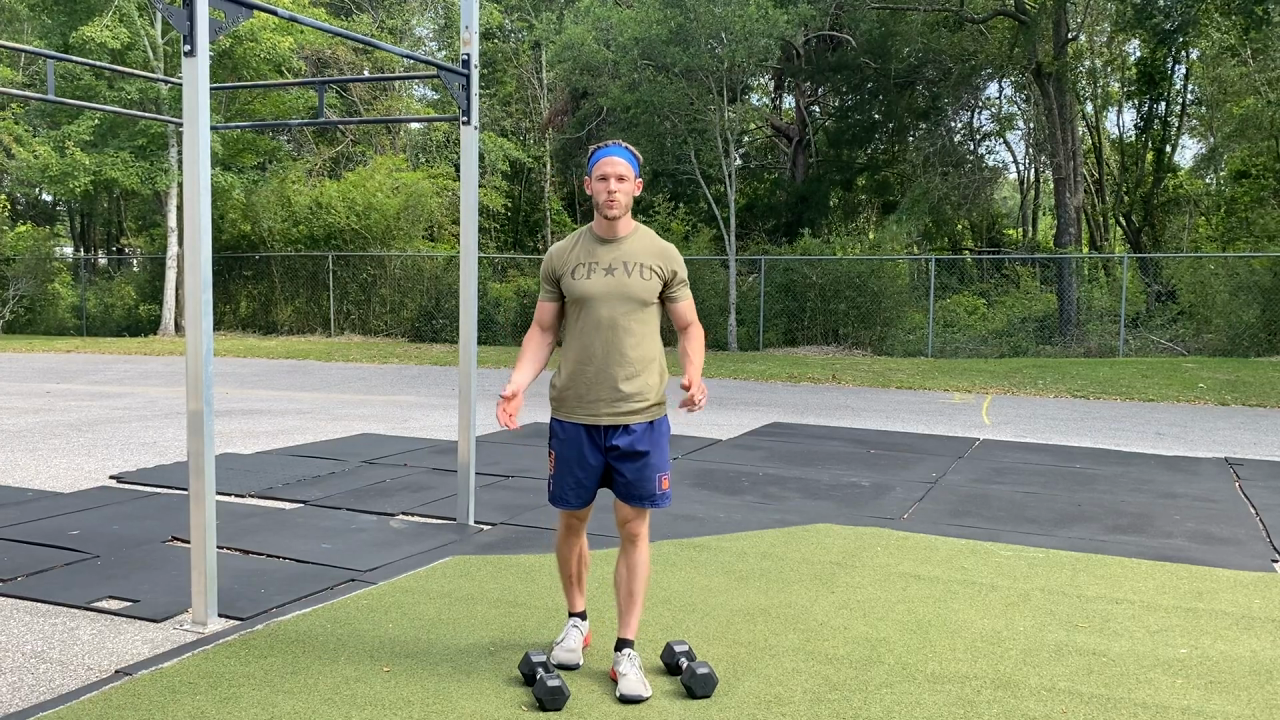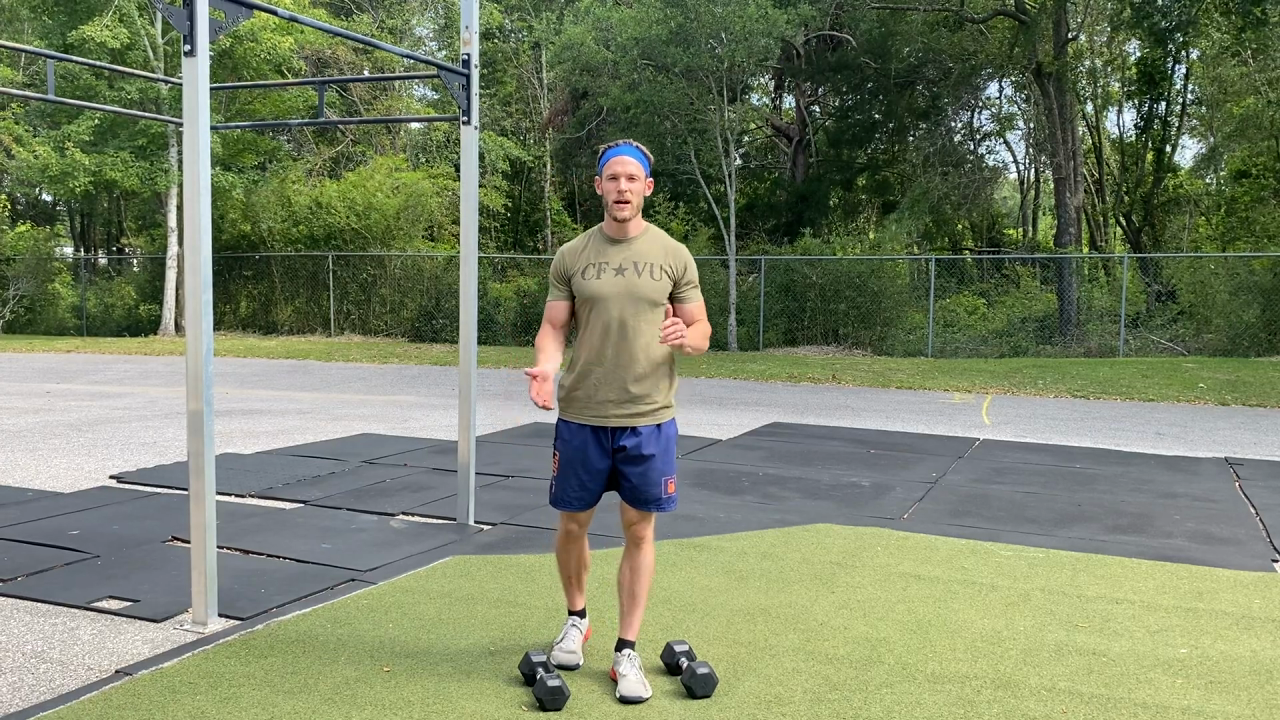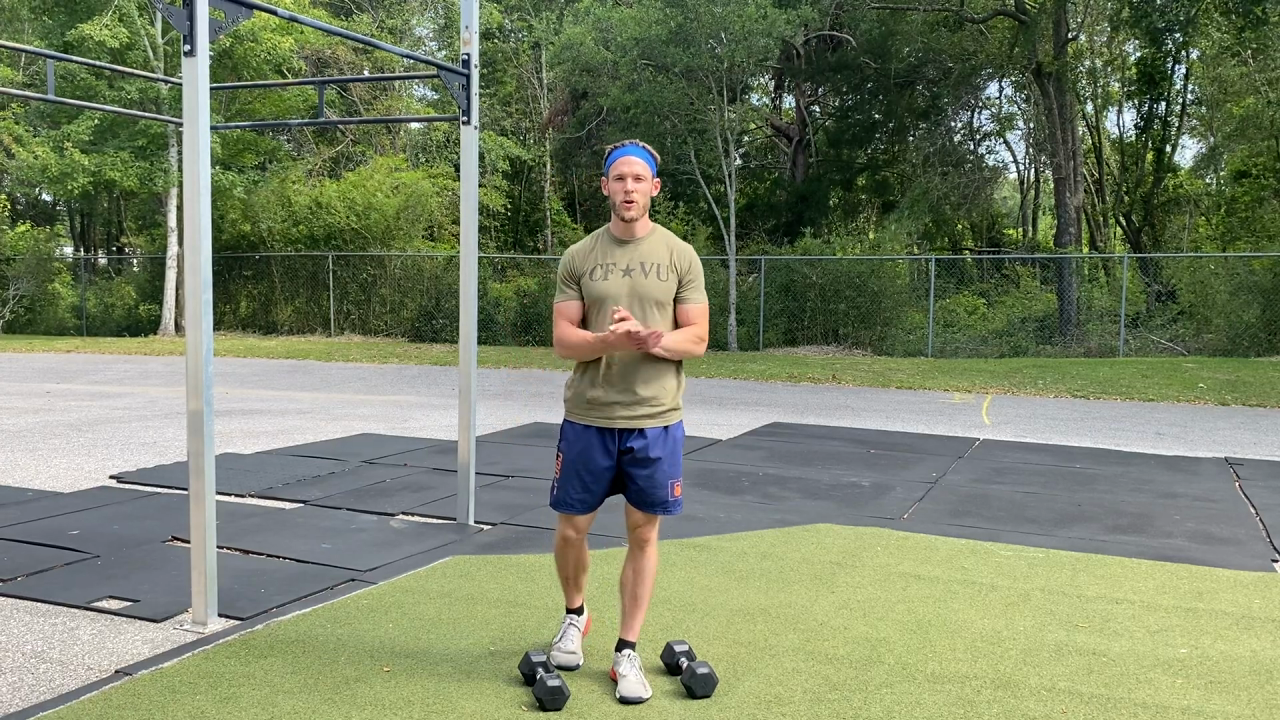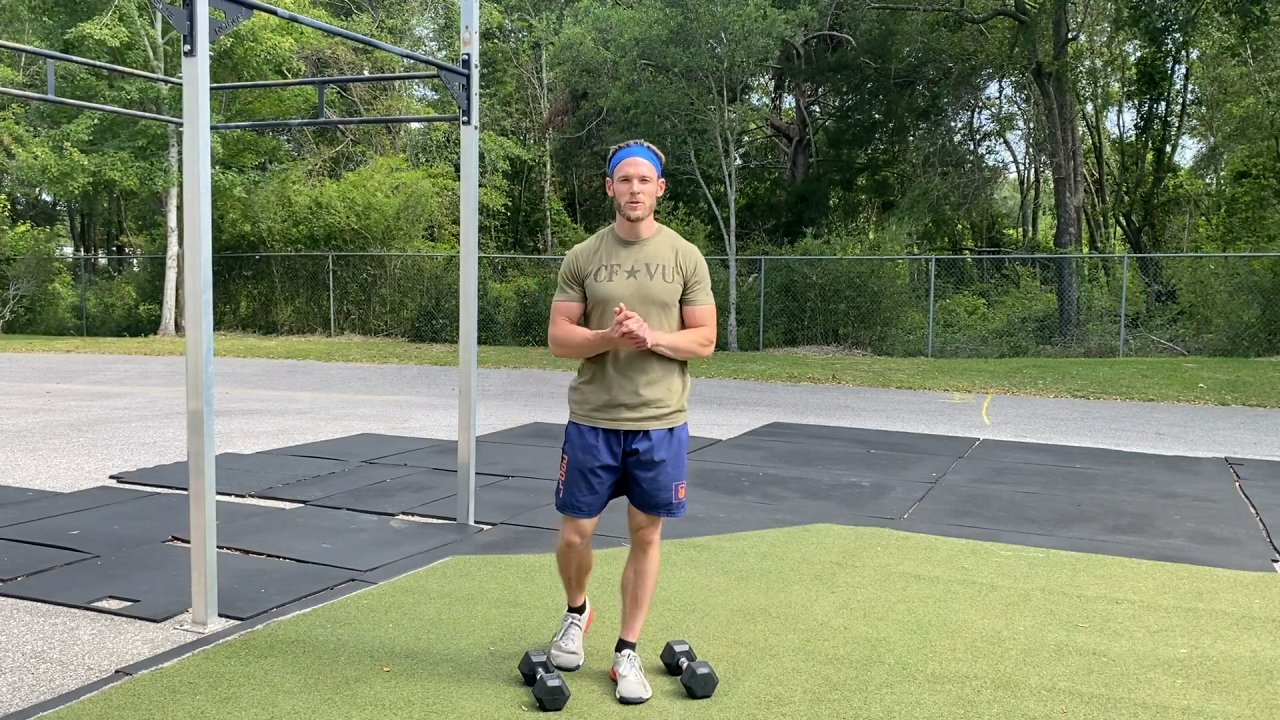
dt=0.2s
person 1, frame 1
left shoulder: (663, 254)
right shoulder: (562, 255)
left elbow: (688, 327)
right elbow: (543, 330)
left wrist: (693, 375)
right wrist: (517, 383)
left hip: (641, 417)
right hip: (574, 416)
left knee: (633, 530)
right knee: (572, 523)
left ankle: (626, 651)
right ankle: (577, 620)
person 1, frame 2
left shoulder: (673, 255)
right shoulder: (571, 255)
left elbow: (700, 327)
right elbow: (554, 328)
left wrist: (687, 339)
right wrist: (545, 368)
left hip: (649, 419)
right hip: (581, 417)
left knee: (639, 532)
right knee: (572, 525)
left ankle: (626, 652)
right ankle: (576, 618)
person 1, frame 3
left shoulder: (680, 255)
right shoulder: (578, 256)
left elbow: (697, 340)
right elbow: (562, 333)
left wrist: (649, 339)
right wrist: (605, 342)
left hip: (656, 420)
right hip: (588, 418)
left knee: (643, 533)
right knee: (571, 528)
left ankle: (627, 652)
right ankle: (575, 614)
person 1, frame 4
left shoulder: (685, 256)
right shoulder: (582, 256)
left elbow: (704, 340)
right elbow: (558, 338)
left wrist: (650, 338)
right wrist: (610, 337)
left hip: (660, 422)
right hip: (593, 420)
left knee: (645, 536)
right knee: (575, 534)
left ankle: (627, 653)
right ankle: (577, 611)
